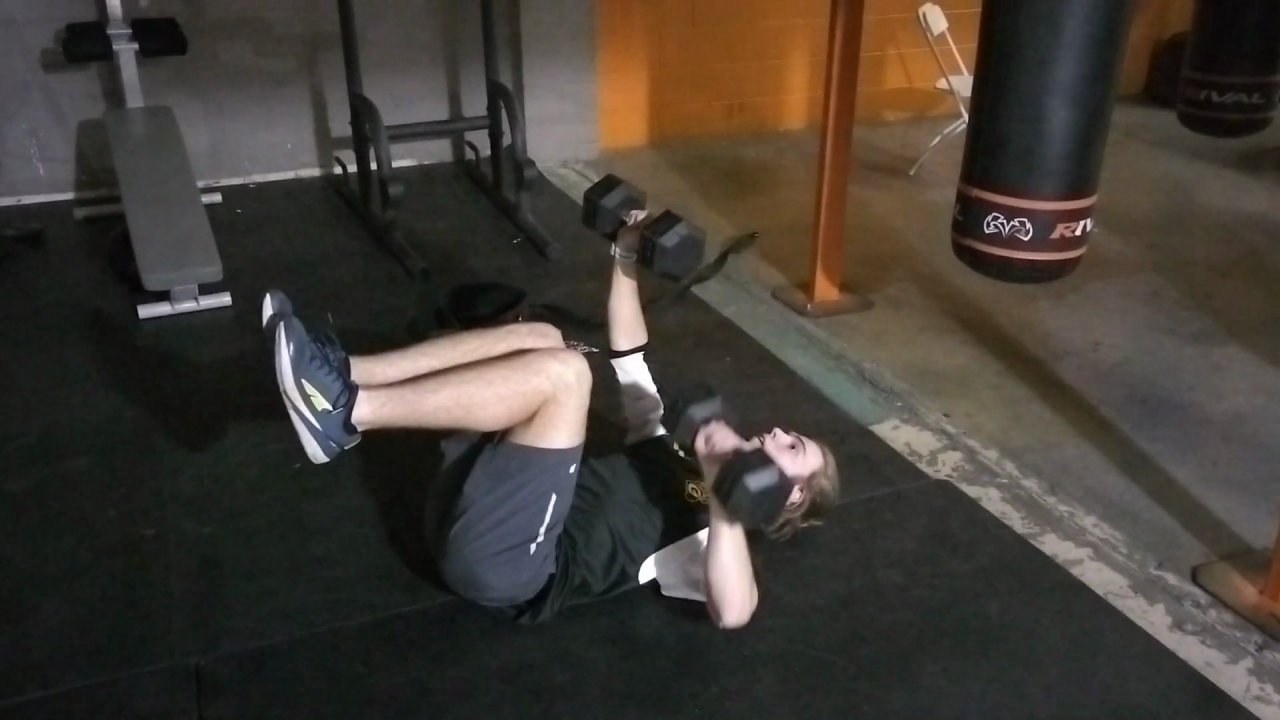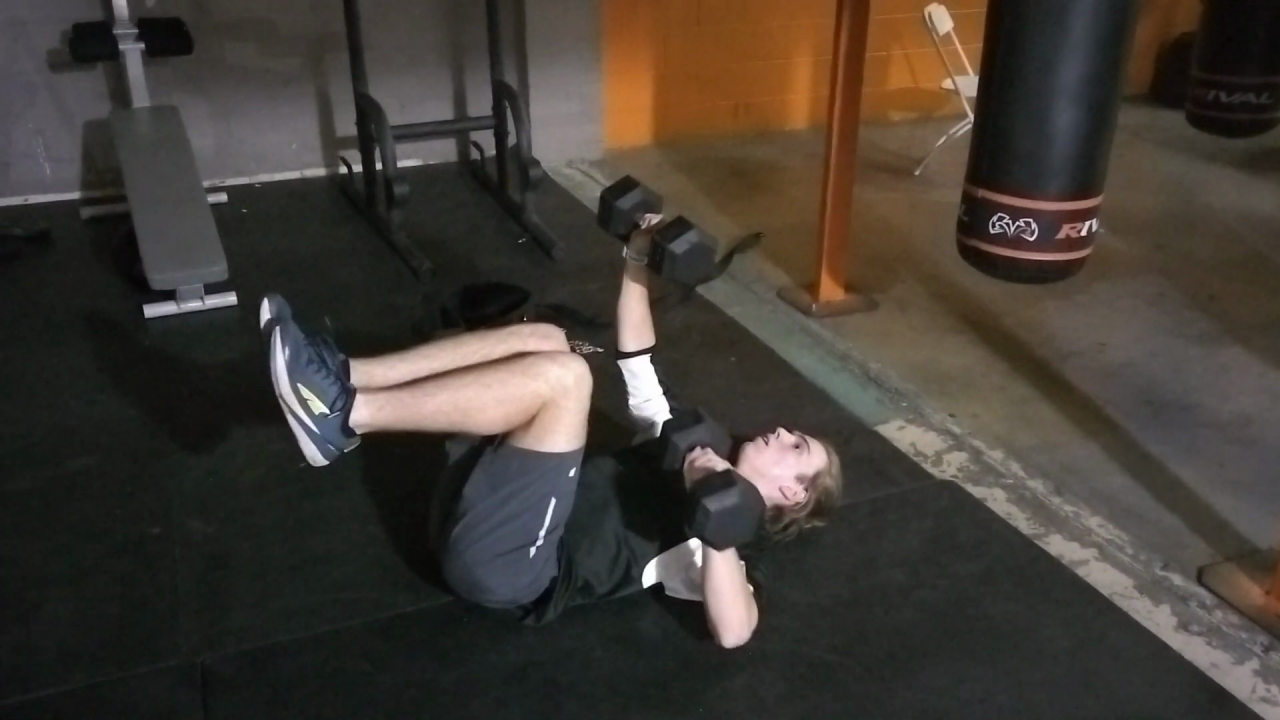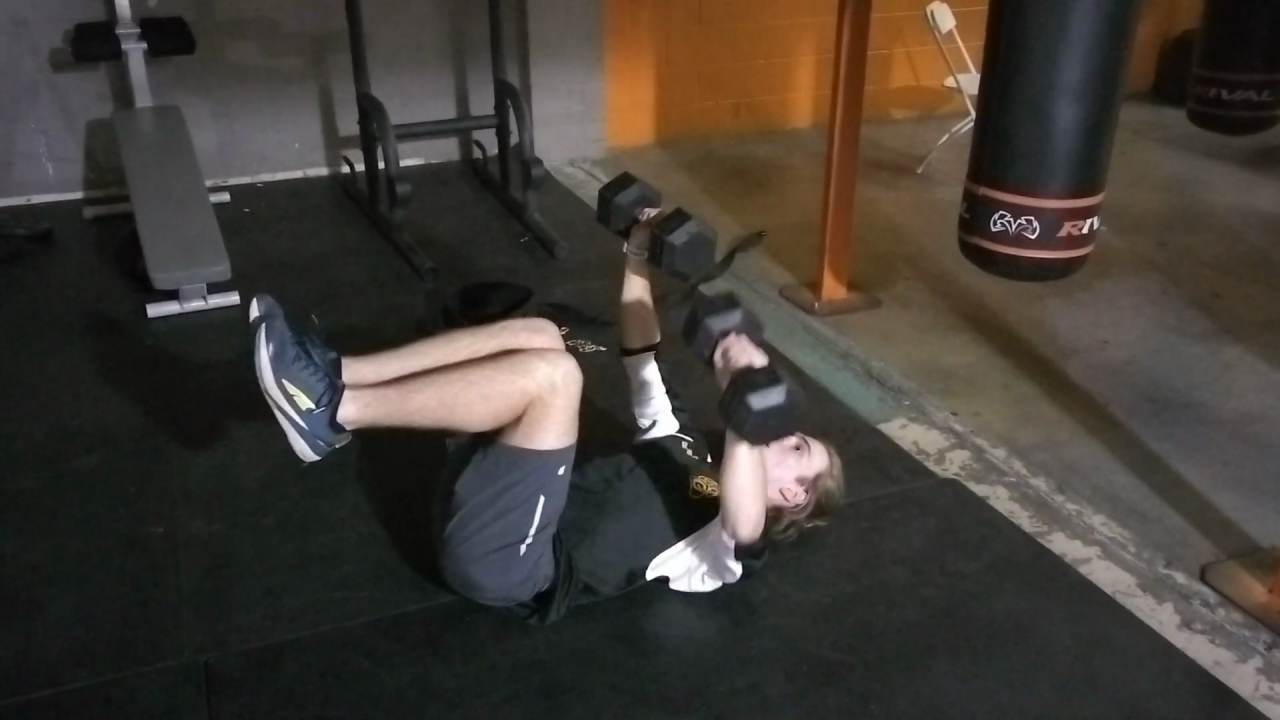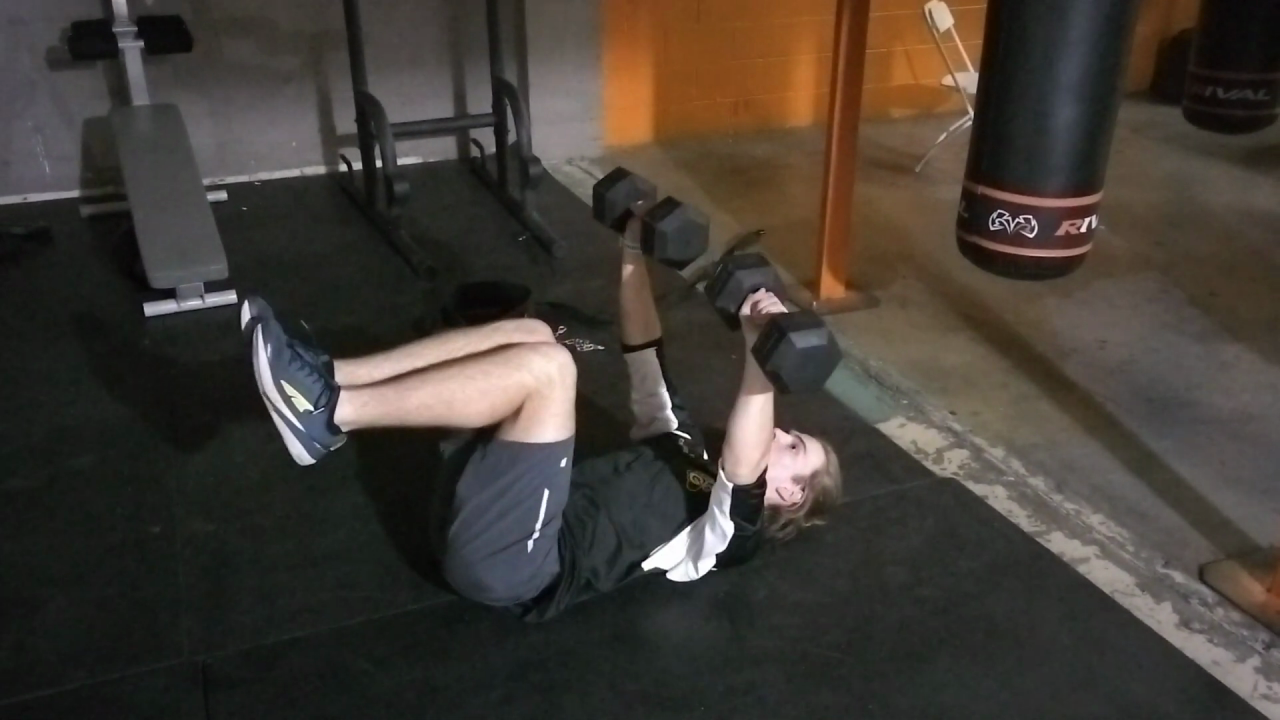
dt=0.5s
person 1, frame 1
left shoulder: (726, 528)
right shoulder: (677, 442)
left elbow: (733, 610)
right elbow: (629, 357)
right wrist: (625, 258)
left hip: (499, 557)
right hip: (474, 503)
left knee: (563, 370)
right knee: (539, 338)
left ankle: (345, 414)
right ankle: (341, 374)
person 1, frame 2
left shoulder: (734, 537)
left elbow: (733, 630)
right elbow: (637, 359)
right wrist: (636, 263)
left hip: (503, 560)
right hip: (477, 501)
left knee: (564, 375)
right knee: (544, 340)
left ankle: (343, 417)
right ankle: (342, 376)
person 1, frame 3
left shoulder: (728, 541)
right shoulder: (683, 445)
left elbow: (744, 523)
right elbow: (642, 356)
right wrist: (638, 256)
left hip: (505, 559)
right hip: (482, 508)
left knee: (553, 374)
right knee: (538, 335)
left ankle: (331, 413)
right ankle: (333, 374)
person 1, frame 4
left shoulder: (728, 531)
right shoulder: (682, 440)
left elbow: (743, 463)
right elbow: (643, 347)
left wrist: (761, 352)
right wrist: (634, 252)
left hip: (508, 557)
right hip: (479, 505)
left knee: (546, 366)
right knee: (529, 335)
left ankle: (329, 416)
right ankle: (328, 377)
